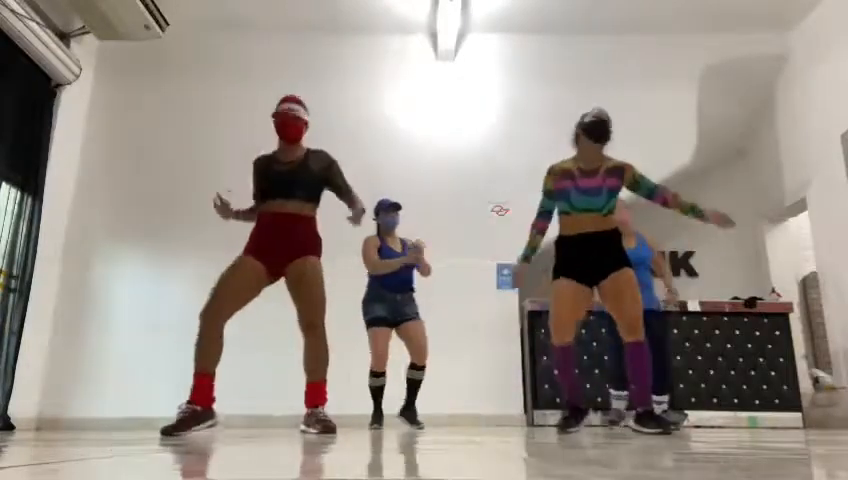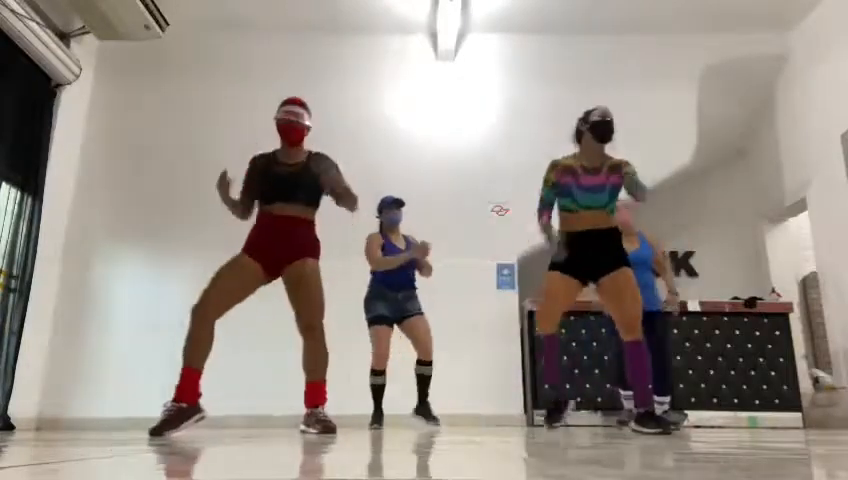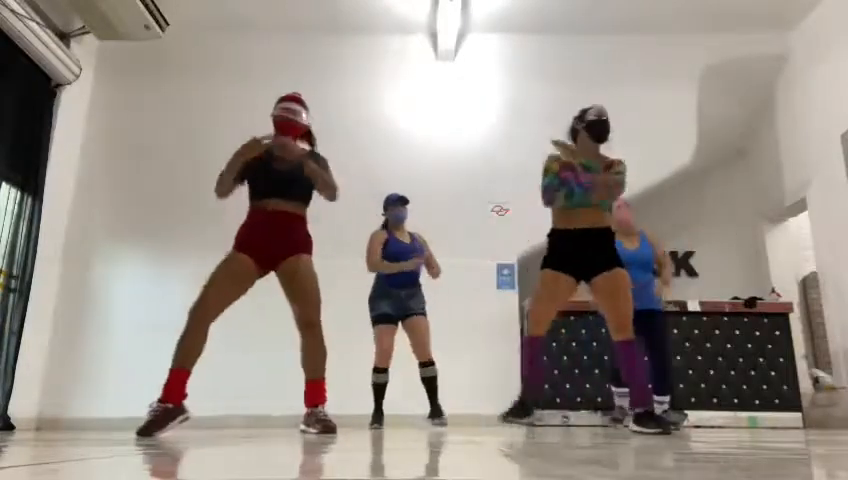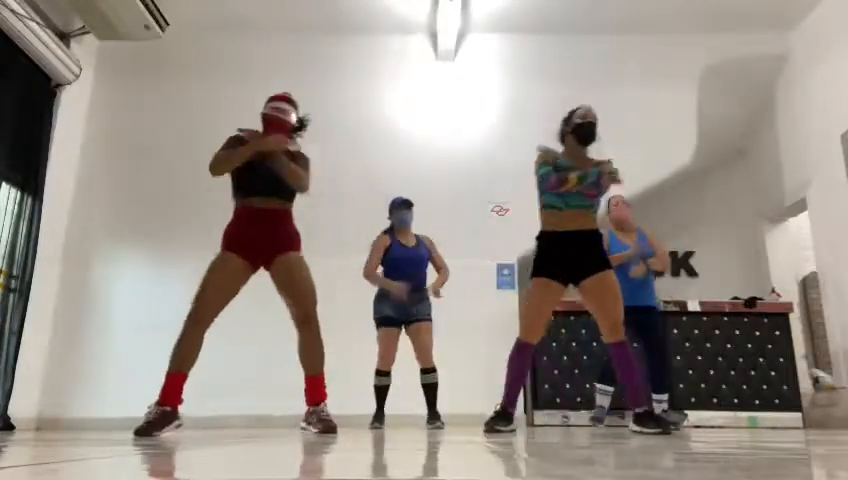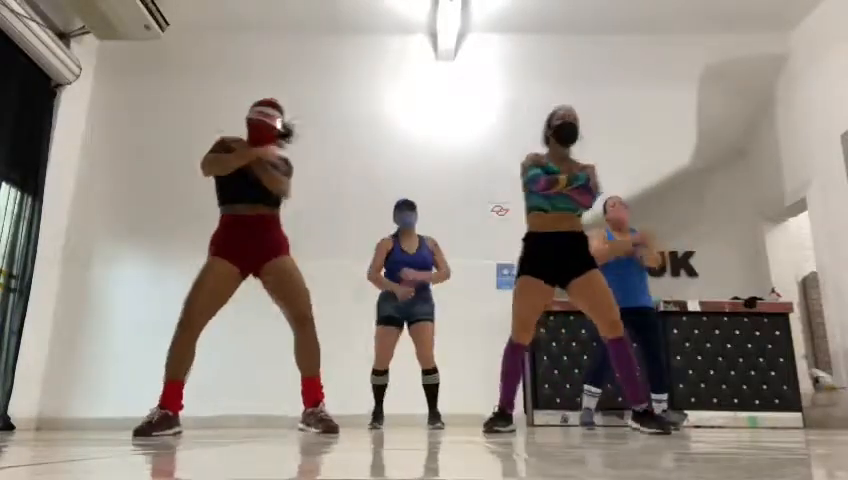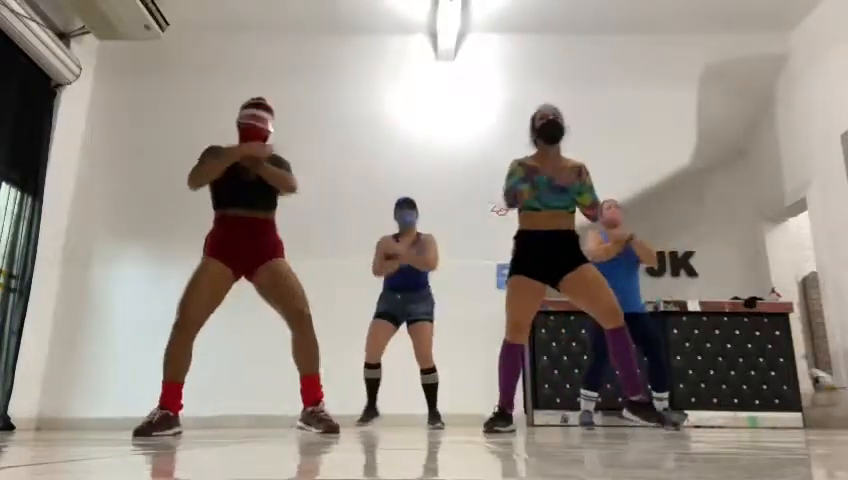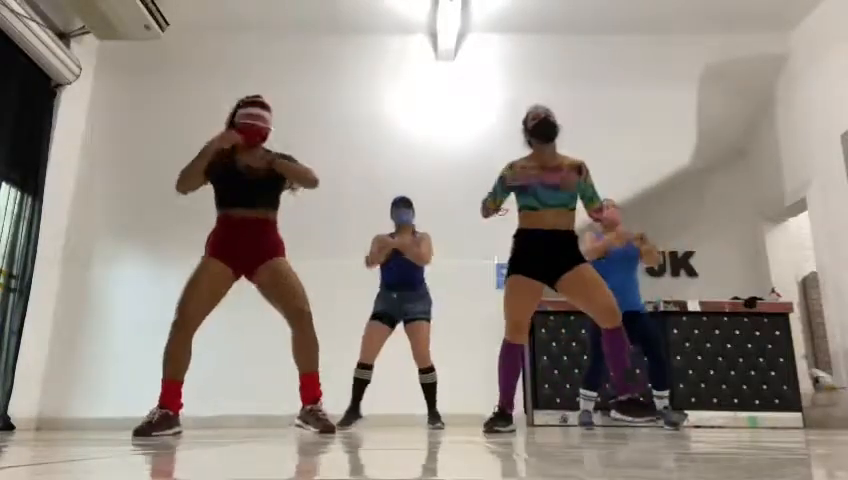
dt=0.1s
person 1, frame 1
left shoulder: (321, 160)
right shoulder: (262, 164)
left elbow: (351, 197)
left wrist: (358, 210)
right wrist: (233, 213)
left hip: (303, 243)
right hip: (262, 243)
left knee: (313, 324)
right knee: (211, 313)
left ankle: (315, 409)
right ankle: (200, 405)
person 1, frame 2
left shoulder: (322, 163)
right shoulder: (261, 163)
left elbow: (351, 203)
right elbow: (243, 211)
left wrist: (341, 190)
right wrist: (227, 199)
left hip: (301, 245)
right hip: (260, 243)
left knee: (311, 326)
right knee: (203, 310)
left ankle: (316, 409)
right ankle: (185, 401)
person 1, frame 3
left shoulder: (312, 159)
right shoulder: (255, 155)
left elbow: (332, 194)
right elbow: (222, 189)
left wrist: (305, 161)
right wrist: (241, 156)
left hip: (293, 241)
right hip: (252, 239)
left knee: (310, 322)
right knee: (201, 311)
left ankle: (315, 408)
right ankle: (171, 401)
person 1, frame 4
left shoulder: (296, 157)
right shoulder: (240, 143)
left elbow: (302, 184)
right elbow: (216, 167)
left wrist: (282, 147)
right wrist: (259, 145)
left hip: (282, 239)
right hip: (240, 237)
left knee: (307, 317)
right knee: (198, 316)
left ankle: (316, 407)
right ankle: (166, 406)
person 1, frame 5
left shoulder: (280, 162)
right shoulder: (227, 148)
left elbow: (282, 189)
right elbow: (209, 167)
left wrist: (253, 161)
right wrist: (254, 153)
left hip: (270, 243)
right hip: (229, 243)
left knee: (303, 317)
right knee: (188, 321)
left ankle: (314, 407)
right ankle: (167, 410)
person 1, frame 6
left shoulder: (274, 163)
right shoulder: (218, 155)
left elbow: (289, 187)
right elbow: (194, 181)
left wrist: (258, 161)
right wrist: (237, 153)
left hip: (265, 247)
right hip: (223, 246)
left knee: (301, 316)
right knee: (184, 322)
left ankle: (313, 407)
right ankle: (167, 411)
person 1, frame 7
left shoulder: (278, 162)
right shoulder: (218, 155)
left elbow: (312, 181)
right elbow: (183, 186)
left wrist: (269, 158)
right wrist: (214, 145)
left hip: (266, 246)
right hip: (224, 246)
left knee: (301, 314)
right knee: (183, 320)
left ankle: (311, 405)
right ankle: (167, 410)
person 2, frame 1
left shoulder: (619, 170)
right shoulder: (557, 171)
left elbow: (658, 193)
right elbow: (543, 216)
left wrist: (702, 212)
right wrist: (526, 257)
left hip: (608, 250)
right hip: (571, 254)
left knee: (632, 328)
right knee: (560, 332)
left ankle: (643, 411)
right ankle: (574, 405)
person 2, frame 2
left shoulder: (621, 167)
right shoulder: (558, 167)
left elbow: (641, 194)
right elbow: (543, 209)
right wrist: (551, 239)
left hip: (608, 248)
right hip: (571, 250)
left knee: (632, 326)
right knee: (545, 320)
left ankle: (644, 412)
right ankle: (558, 399)
person 2, frame 3
left shoulder: (613, 165)
right shoulder: (557, 160)
left elbow: (615, 190)
right elbow: (549, 196)
left wrist: (585, 159)
right wrist: (590, 188)
left hip: (601, 247)
right hip: (563, 246)
left knee: (623, 325)
right knee: (537, 321)
left ankle: (642, 411)
right ankle: (528, 400)
person 2, frame 4
left shoulder: (602, 166)
right shoulder: (547, 159)
left elbow: (595, 192)
right elbow: (548, 182)
left wrist: (563, 160)
right wrist: (592, 174)
left hip: (590, 250)
right hip: (552, 250)
left knee: (615, 327)
right knee: (530, 333)
left ankle: (641, 410)
right ankle: (506, 410)
person 2, frame 5
left shoulder: (586, 172)
right shoulder: (534, 162)
left elbow: (586, 201)
right elbow: (535, 184)
right wrist: (578, 177)
left hip: (575, 251)
right hip: (538, 251)
left knee: (612, 324)
right knee: (521, 332)
left ankle: (640, 408)
right ankle: (504, 411)
person 2, frame 6
left shoulder: (577, 168)
right shoulder: (522, 166)
left elbow: (595, 214)
right elbow: (510, 199)
left wrist: (571, 184)
right wrist: (544, 174)
left hip: (567, 250)
right hip: (529, 250)
left knee: (611, 315)
right knee: (515, 331)
left ankle: (636, 399)
right ankle: (504, 411)
person 2, frame 7
left shoulder: (576, 167)
right shoulder: (516, 169)
left elbow: (597, 214)
right elbow: (487, 210)
left wrist: (578, 187)
right wrist: (506, 182)
left hip: (565, 250)
right hip: (528, 250)
left knee: (610, 313)
right knee: (515, 332)
left ankle: (624, 397)
right ankle: (504, 411)
person 3, frame 1
left shoulder: (408, 244)
right shoulder: (372, 242)
left elbow: (425, 271)
right elbow: (373, 268)
left wrist: (420, 259)
right wrist: (406, 259)
left hip: (405, 302)
right hip: (378, 302)
left knee: (420, 353)
right knee: (379, 358)
left ankle: (409, 407)
right ankle: (377, 411)
person 3, frame 2
left shoulder: (411, 241)
right shoulder: (375, 239)
left elbow: (425, 271)
right elbow: (377, 264)
left wrist: (422, 258)
right wrist: (410, 255)
left hip: (408, 299)
right hip: (380, 300)
left knee: (426, 349)
right knee: (380, 356)
left ankle: (423, 405)
right ankle: (377, 412)
person 3, frame 3
left shoulder: (418, 238)
right shoulder: (379, 236)
left elbow: (435, 270)
right elbow: (373, 265)
left wrist: (432, 268)
right wrist: (405, 265)
left hip: (413, 297)
right hip: (385, 297)
left knee: (423, 352)
right knee: (383, 353)
left ankle: (435, 407)
right ankle: (378, 411)
person 3, frame 4
left shoulder: (425, 242)
right shoulder: (383, 240)
left elbow: (444, 270)
right elbow: (368, 271)
left wrist: (437, 285)
right wrist: (390, 285)
left hip: (418, 302)
right hip: (388, 303)
left knee: (425, 357)
right knee: (385, 359)
left ankle: (433, 412)
right ankle: (379, 412)
person 3, frame 5
left shoulder: (429, 243)
right shoulder: (387, 244)
left elbow: (445, 272)
right elbow: (372, 275)
left wrist: (421, 276)
right wrist: (395, 288)
left hip: (421, 302)
right hip: (391, 302)
left knee: (427, 358)
right knee: (382, 357)
left ankle: (434, 412)
right ankle: (378, 411)
person 3, frame 6
left shoulder: (426, 239)
right shoulder: (386, 242)
left elbow: (431, 265)
right elbow: (377, 270)
left wrist: (402, 252)
right wrist: (400, 261)
left hip: (419, 301)
right hip: (390, 300)
left knee: (425, 356)
right knee: (372, 351)
left ankle: (434, 412)
right ankle: (371, 406)
person 3, frame 7
left shoulder: (421, 237)
right shoulder: (381, 239)
left elbow: (424, 259)
right elbow: (370, 262)
left wrist: (398, 244)
right wrist: (388, 247)
left hip: (416, 299)
right hip: (386, 299)
left knee: (422, 356)
right knee: (366, 354)
left ankle: (433, 412)
right ankle: (354, 408)
person 4, frame 1
left shoulder: (644, 240)
left elbow: (659, 264)
left wrist: (670, 288)
left hip: (649, 309)
left knee: (660, 358)
right knee: (619, 357)
left ankle: (661, 409)
right ankle: (618, 408)
person 4, frame 2
left shoulder: (648, 241)
left elbow: (664, 267)
left wrist: (673, 292)
left hip: (651, 310)
left knee: (662, 359)
right knee: (625, 358)
left ankle: (663, 410)
right ankle: (628, 408)
person 4, frame 3
left shoulder: (648, 240)
left elbow: (665, 265)
left wrist: (663, 284)
left hip: (650, 309)
left knee: (661, 358)
left ankle: (662, 410)
right ankle: (620, 406)
person 4, frame 4
left shoulder: (646, 236)
right shoulder: (605, 237)
left elbow: (664, 263)
left wrist: (645, 264)
right wrist: (622, 258)
left hip: (646, 306)
left knee: (659, 356)
left ankle: (662, 409)
right ankle: (601, 406)
person 4, frame 5
left shoulder: (641, 236)
right shoulder: (600, 236)
left elbow: (655, 260)
right elbow: (597, 256)
left wrist: (637, 249)
right wrist: (630, 243)
left hip: (641, 307)
left knee: (656, 356)
right knee: (604, 355)
left ankle: (661, 409)
right ankle: (587, 408)
person 4, frame 6
left shoulder: (632, 238)
right shoulder: (595, 236)
left elbow: (651, 259)
right elbow: (597, 254)
left wrist: (631, 240)
right wrist: (619, 241)
left hip: (634, 310)
left knee: (657, 354)
right knee: (599, 359)
left ankle: (663, 409)
right ankle: (586, 410)
person 4, frame 7
left shoulder: (632, 238)
right shoulder: (592, 237)
left elbow: (656, 260)
right elbow: (589, 254)
left wrist: (643, 241)
right wrist: (611, 239)
left hip: (633, 309)
left knee: (657, 353)
right knee: (598, 359)
left ankle: (663, 408)
right ankle: (585, 410)
